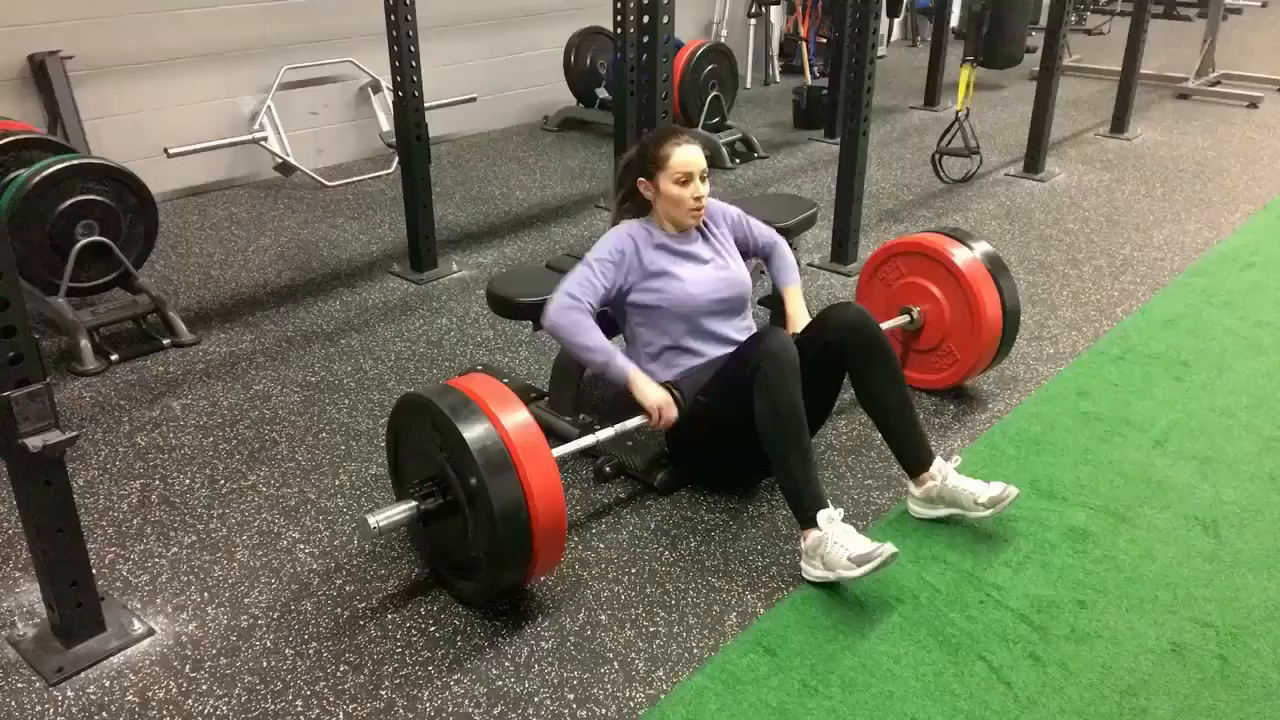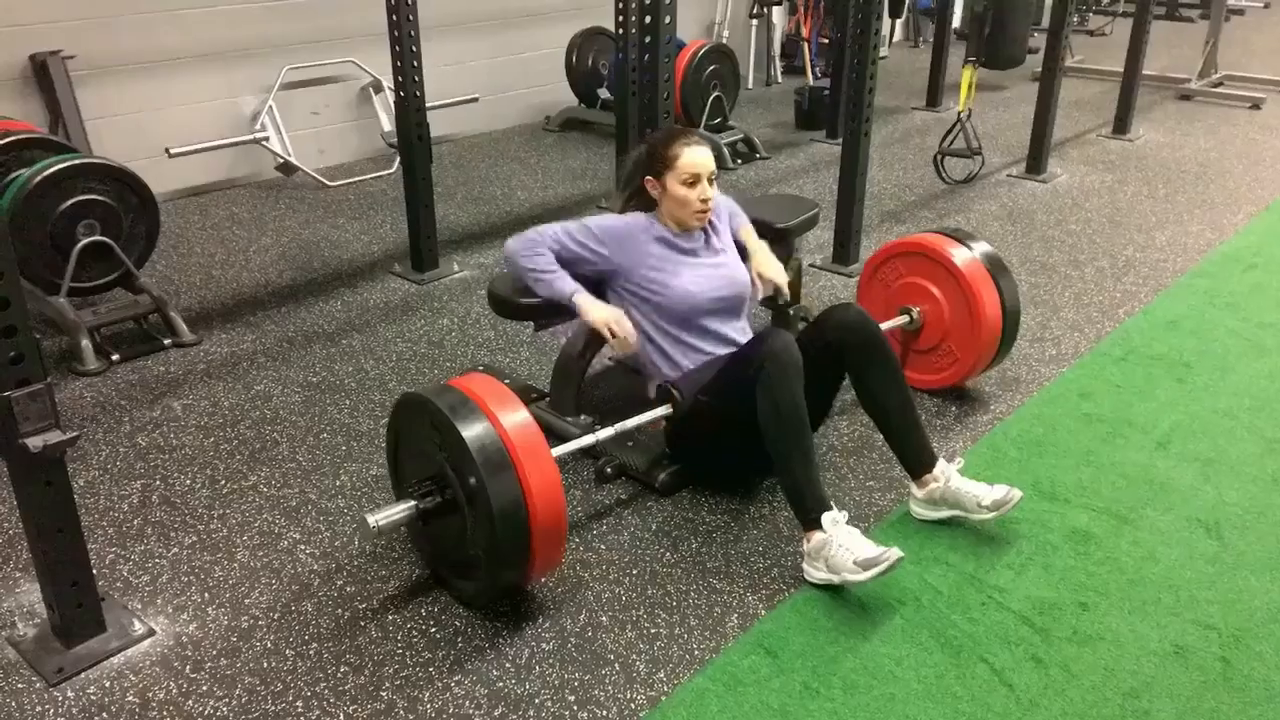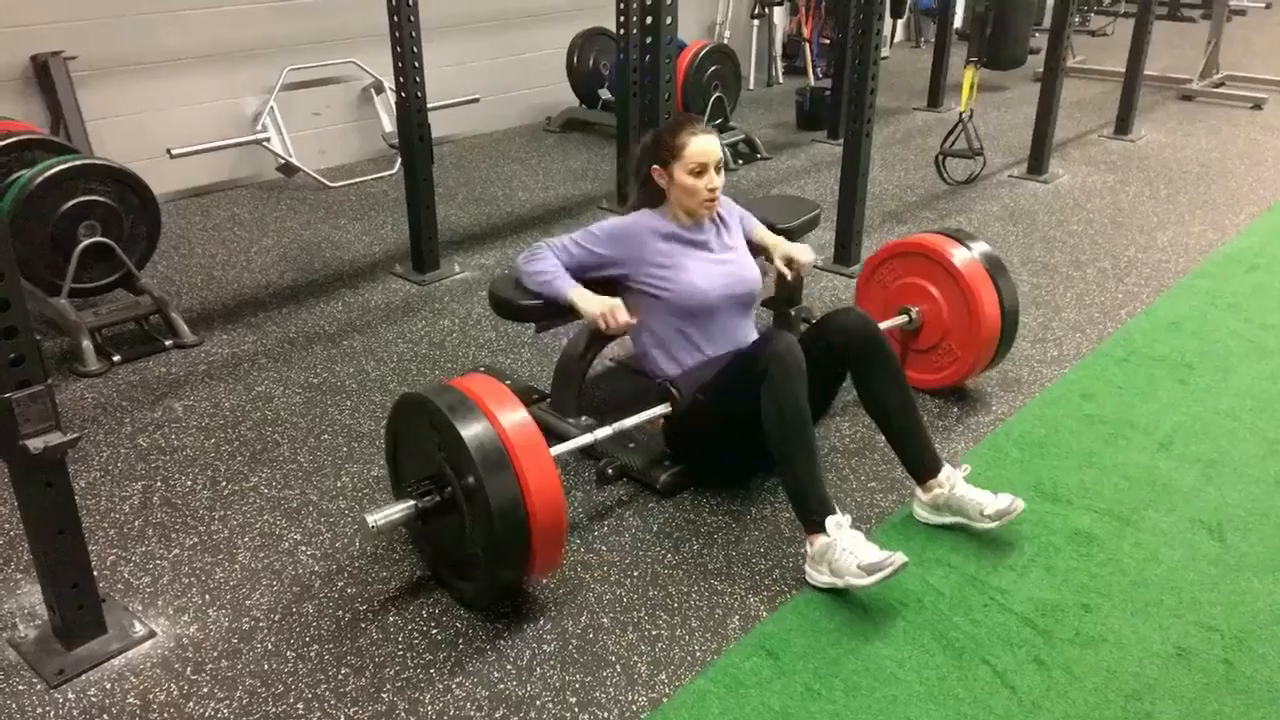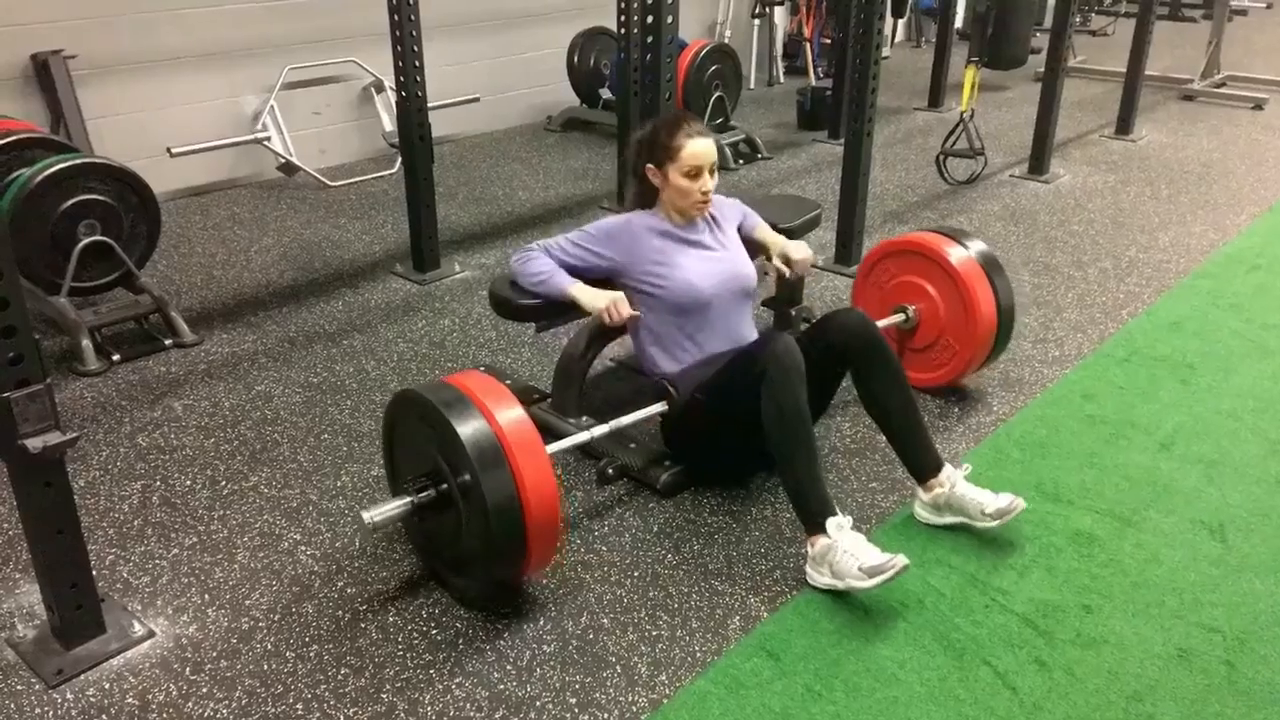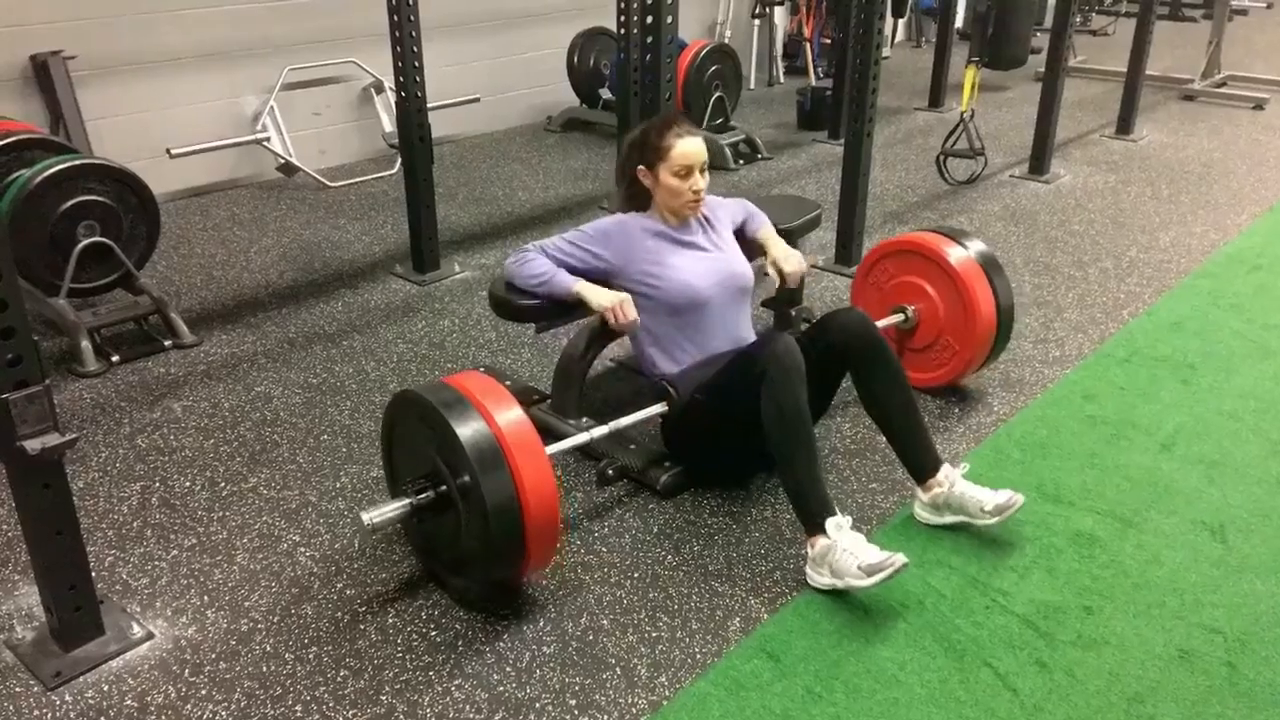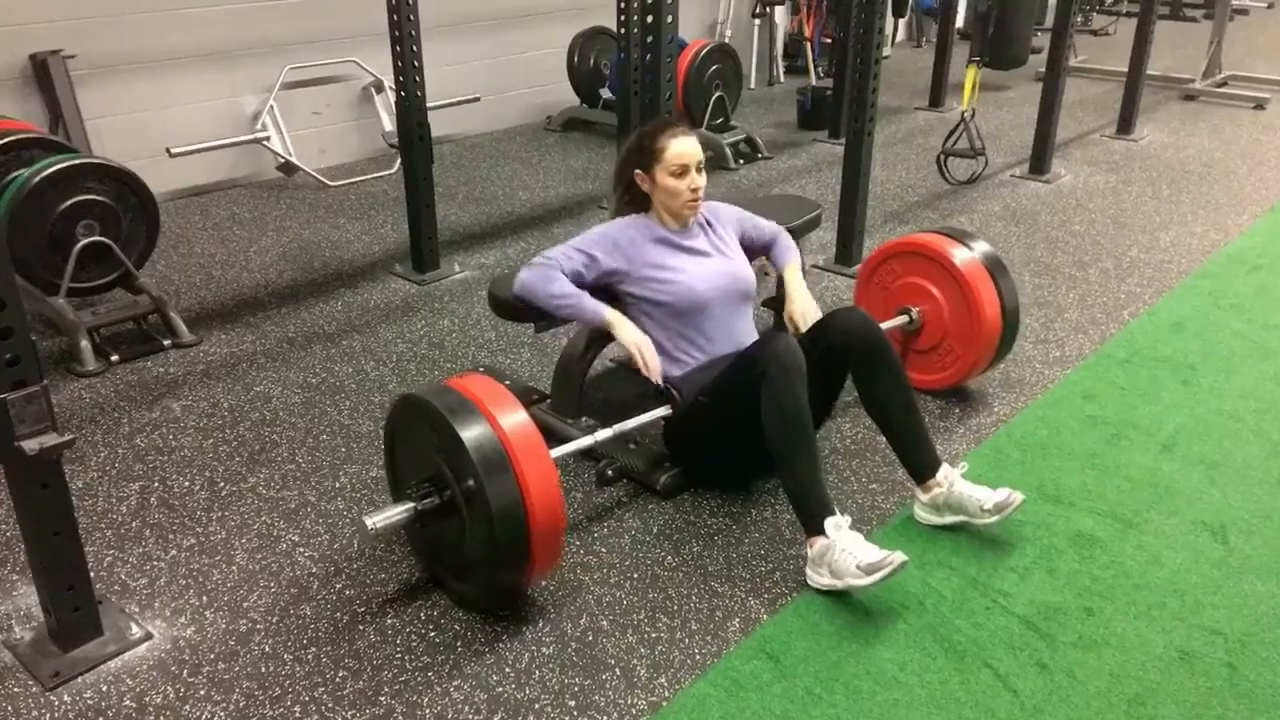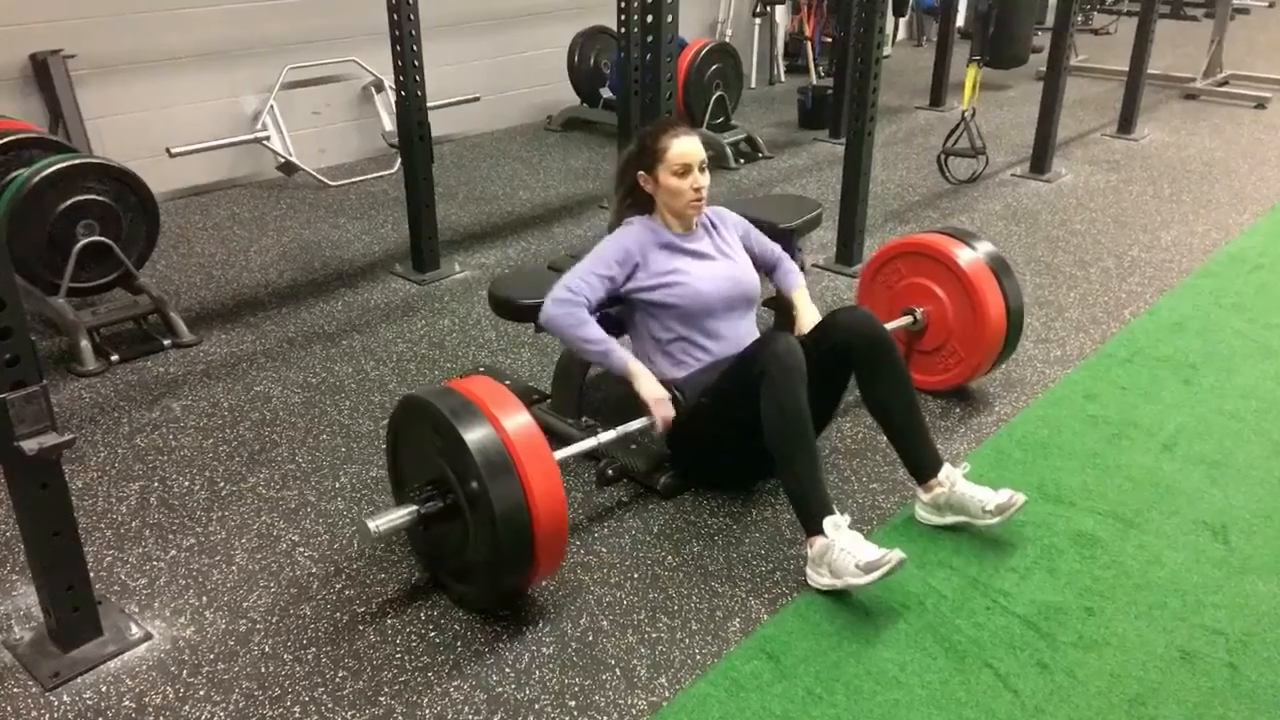
dt=0.2s
person 1, frame 1
left shoulder: (718, 219)
right shoulder: (628, 244)
left elbow: (775, 246)
right elbow: (562, 315)
left wrist: (797, 311)
right wrist: (636, 379)
left hip: (768, 402)
right hip: (700, 420)
left knee: (847, 320)
right knee: (771, 347)
left ankle: (929, 480)
right ankle: (818, 537)
person 1, frame 2
left shoulder: (712, 215)
right shoulder: (626, 234)
right elbow: (523, 249)
left wrist: (756, 249)
right wrist: (585, 301)
left hip: (762, 402)
right hip: (698, 419)
left knee: (847, 321)
right knee: (772, 345)
left ankle: (931, 481)
right ankle: (820, 539)
person 1, frame 3
left shoulder: (721, 213)
right shoulder: (633, 234)
right elbow: (533, 260)
left wrist: (776, 243)
right wrist: (583, 298)
left hip: (762, 400)
right hip: (698, 417)
left knee: (849, 326)
right knee: (777, 347)
left ankle: (936, 487)
right ankle: (824, 542)
person 1, frame 4
left shoulder: (717, 211)
right shoulder: (626, 234)
right elbow: (526, 261)
left wrist: (775, 241)
right wrist: (584, 291)
left hip: (762, 400)
right hip: (696, 416)
left knee: (849, 326)
right knee: (776, 348)
left ankle: (937, 486)
right ankle: (825, 543)
person 1, frame 5
left shoulder: (713, 212)
right shoulder: (620, 235)
left elbow: (749, 213)
right elbow: (520, 263)
left wrist: (776, 244)
right wrist: (590, 288)
left hip: (762, 400)
right hip: (697, 418)
left knee: (849, 326)
right knee: (775, 347)
left ankle: (936, 486)
right ankle: (824, 544)
person 1, frame 6
left shoulder: (717, 218)
right shoulder: (623, 238)
left elbow: (776, 237)
right elbow: (533, 280)
left wrist: (797, 289)
right wrist: (615, 320)
left hip: (763, 402)
right hip: (698, 420)
left knee: (851, 326)
right knee: (778, 348)
left ankle: (936, 486)
right ankle: (825, 544)
person 1, frame 7
left shoulder: (721, 222)
right shoulder: (631, 243)
left elbow: (778, 261)
right elbow: (559, 311)
left wrist: (804, 306)
right wrist: (636, 371)
left hip: (768, 404)
right hip: (702, 423)
left knee: (854, 325)
right knee: (777, 348)
left ankle: (938, 487)
right ankle: (825, 543)
